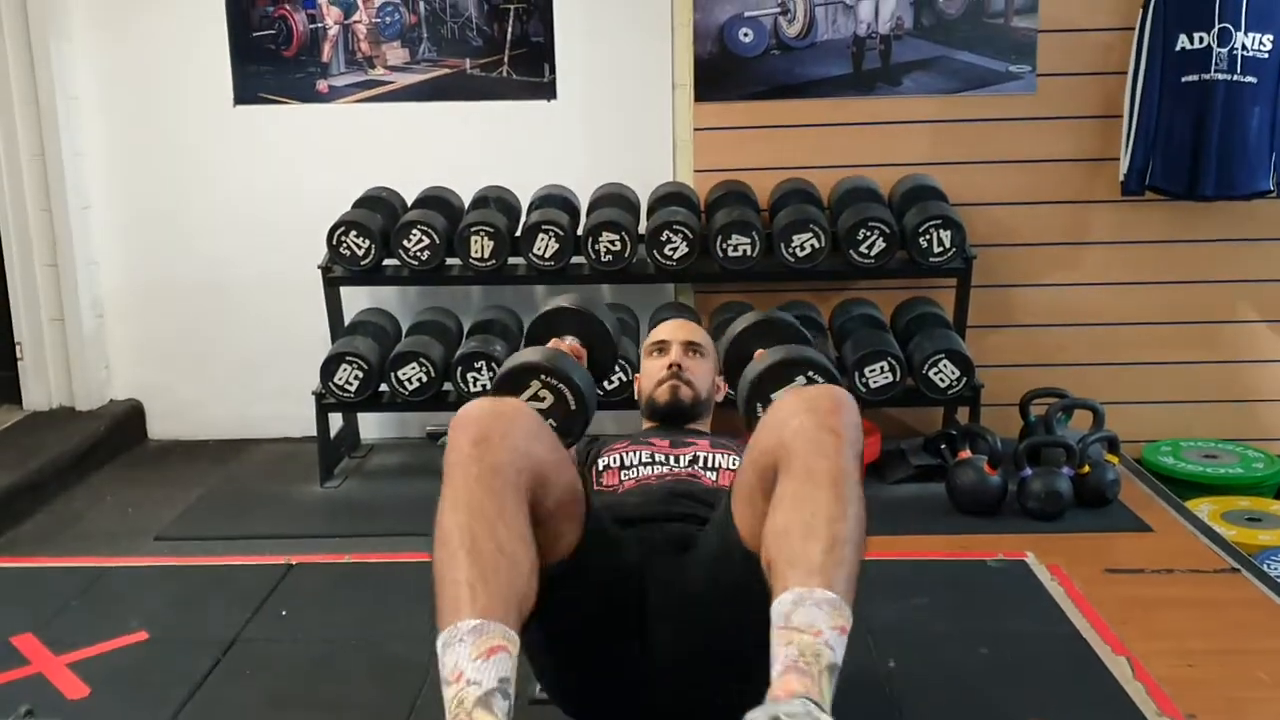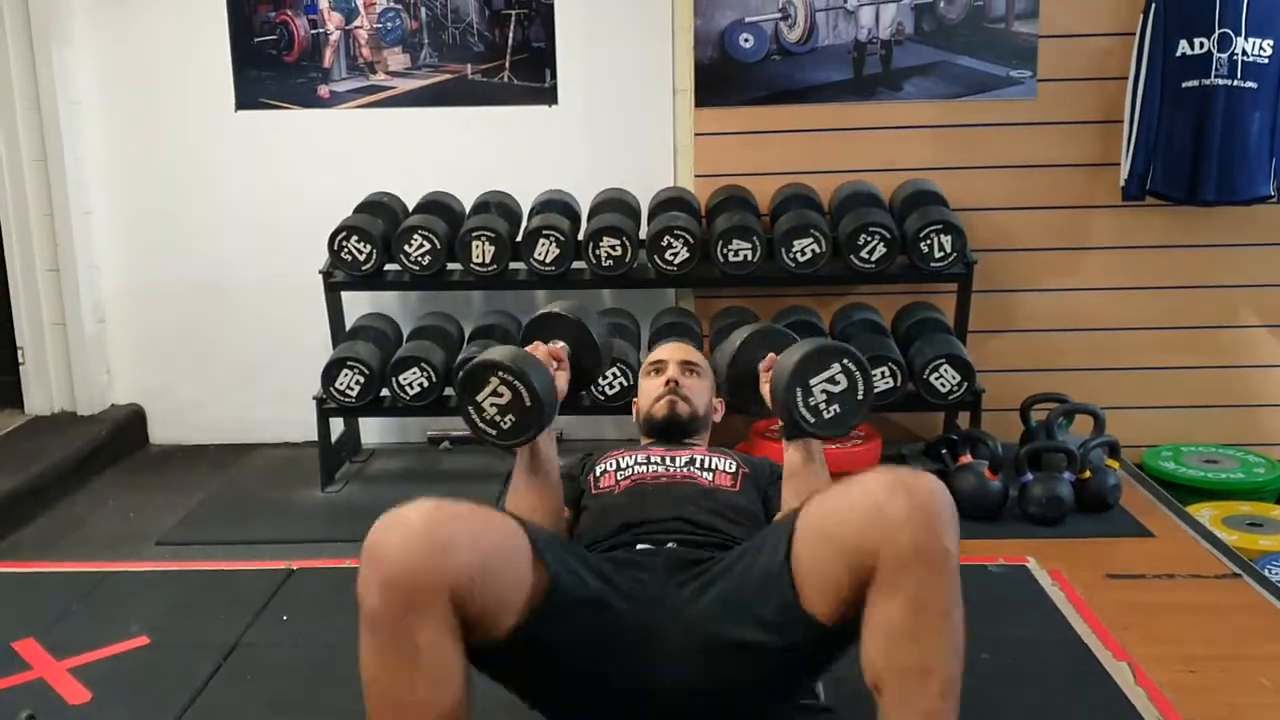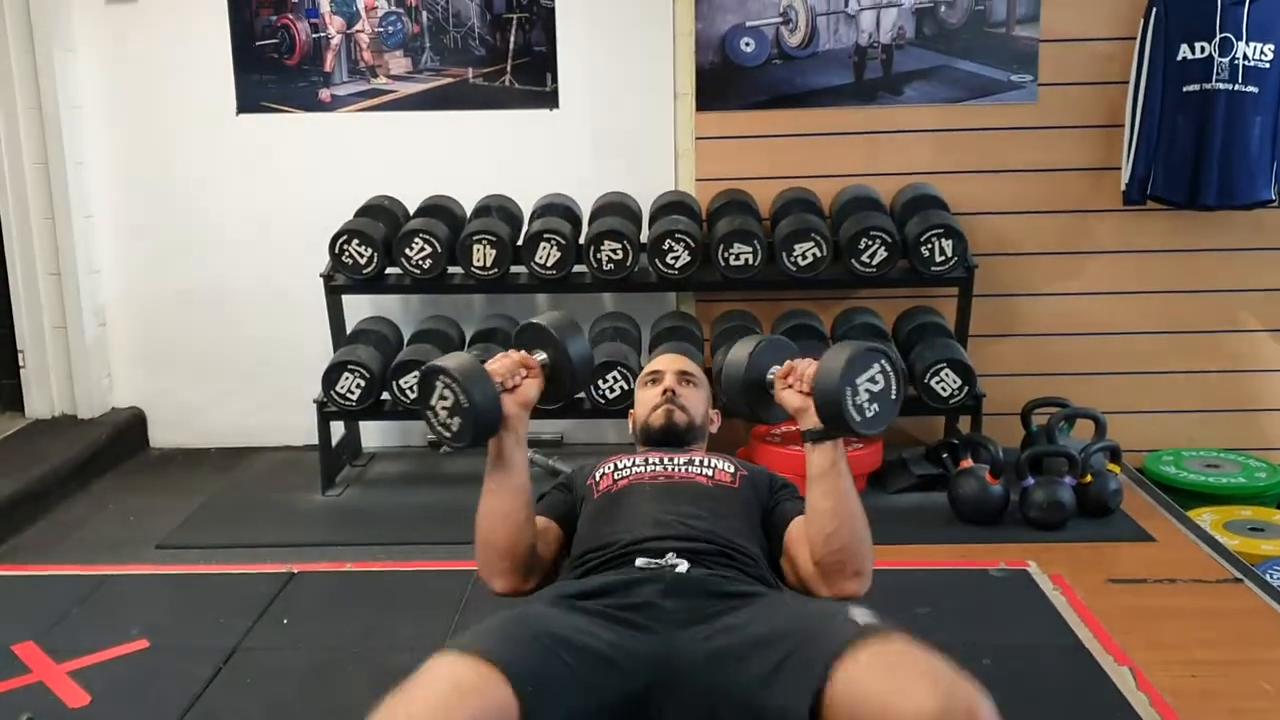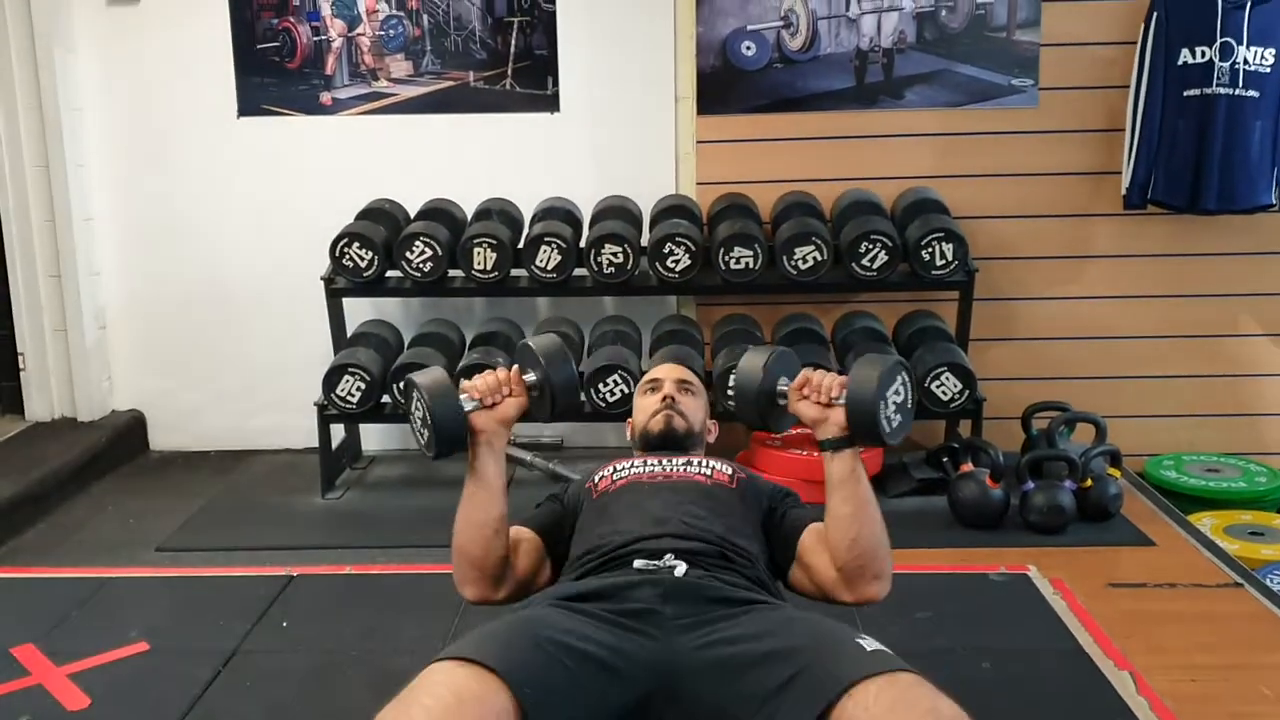
dt=0.2s
person 1, frame 1
left shoulder: (750, 454)
right shoulder: (592, 453)
right elbow: (530, 530)
left wrist: (788, 413)
left hip: (723, 625)
right hip: (598, 613)
left knee: (819, 409)
right knee: (488, 424)
person 1, frame 2
left shoulder: (760, 472)
right shoulder: (587, 468)
left elbow: (820, 555)
right elbow: (526, 546)
left hip: (729, 616)
right hip: (597, 611)
left knee: (910, 510)
right knee: (408, 550)
person 1, frame 3
left shoulder: (759, 483)
right shoulder: (583, 483)
left elbow: (840, 576)
right elbow: (509, 571)
left wrist: (821, 429)
right wrist: (512, 426)
person 1, frame 4
left shoulder: (759, 493)
right shoulder: (582, 493)
left elbow: (860, 579)
right elbow: (484, 578)
left wrist: (837, 439)
right wrist: (487, 440)
